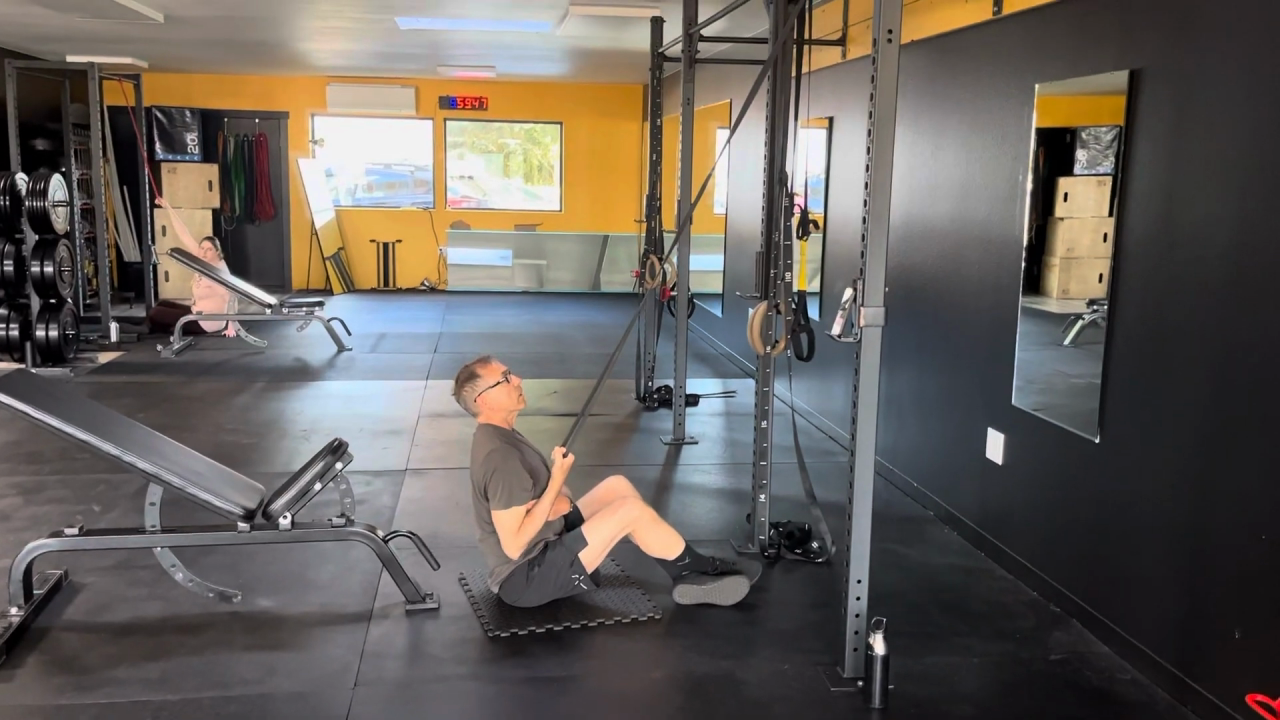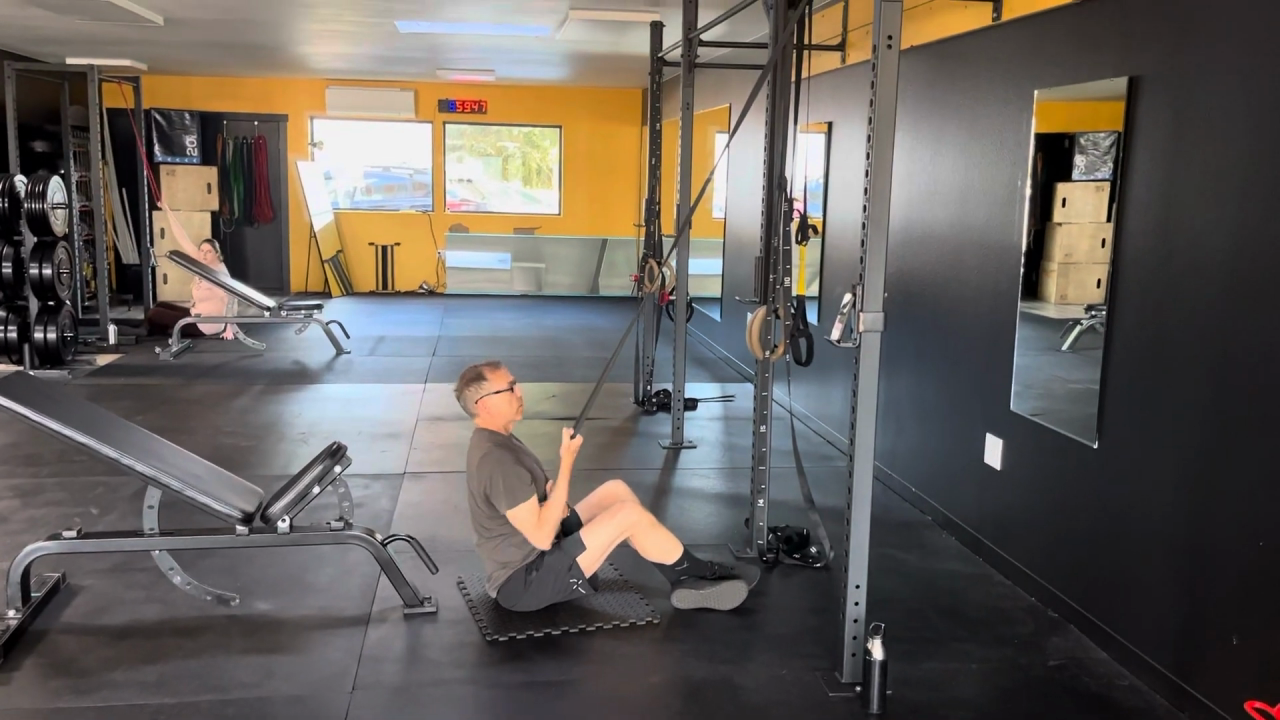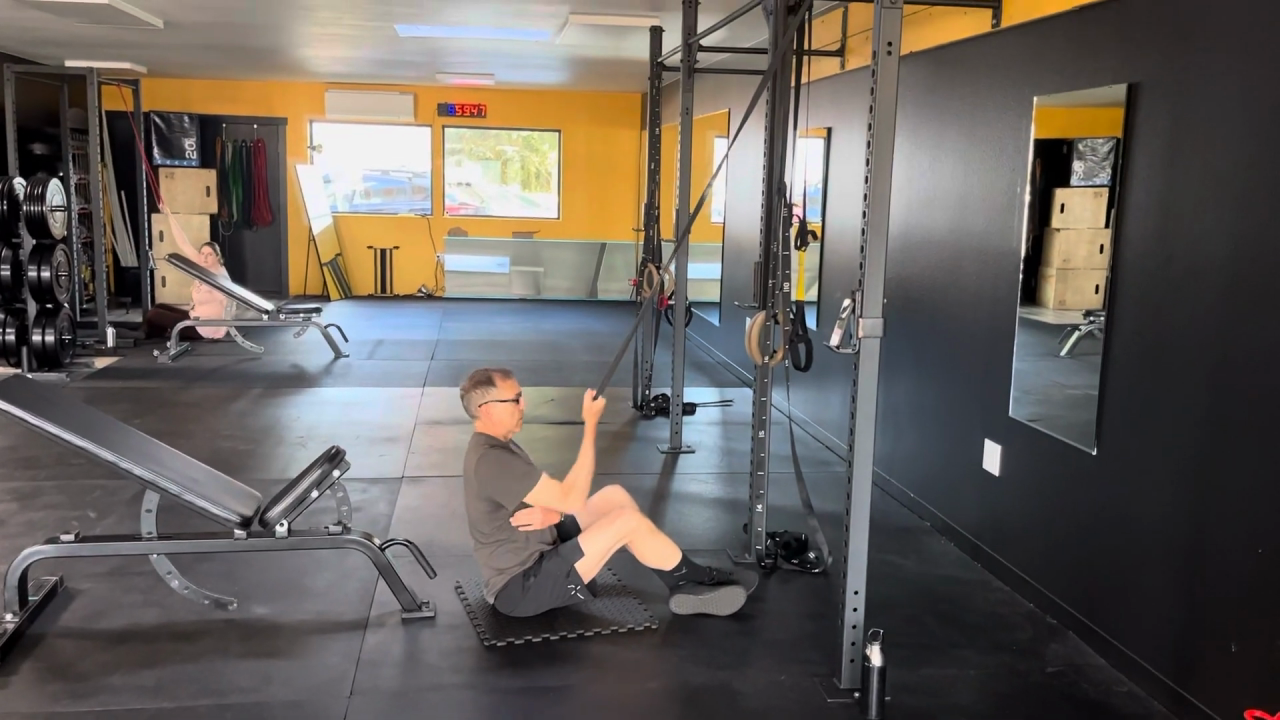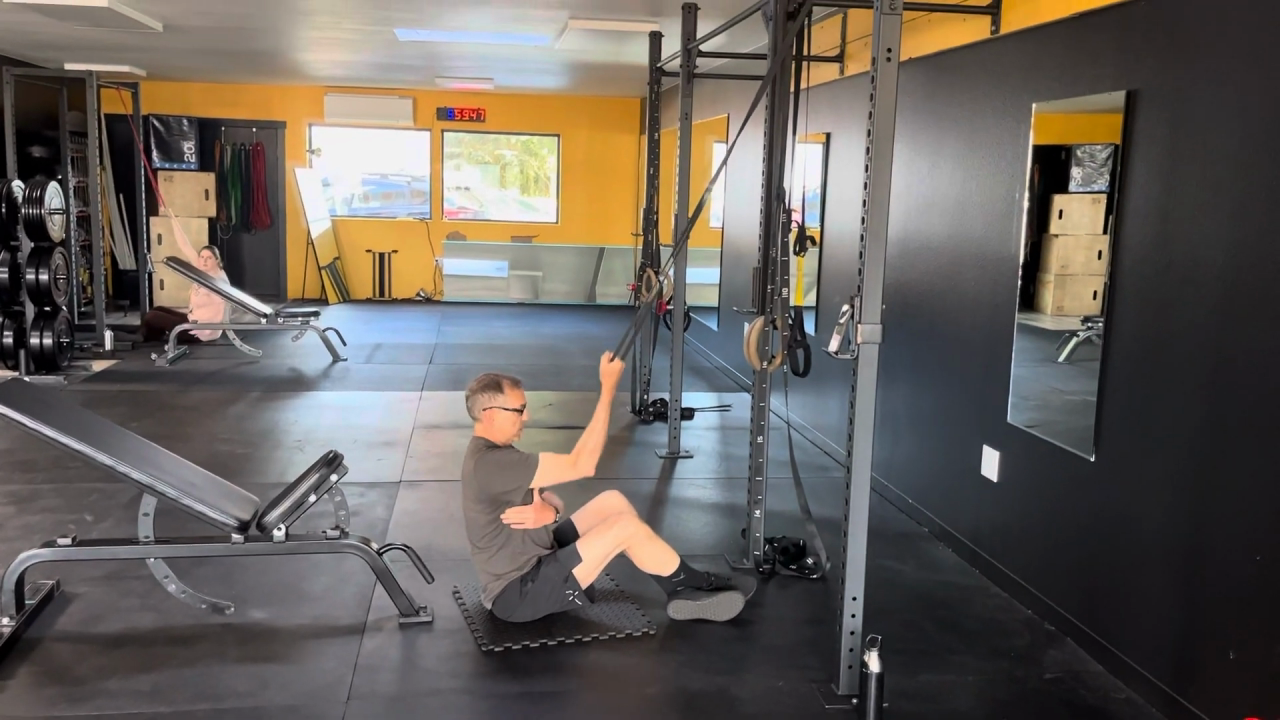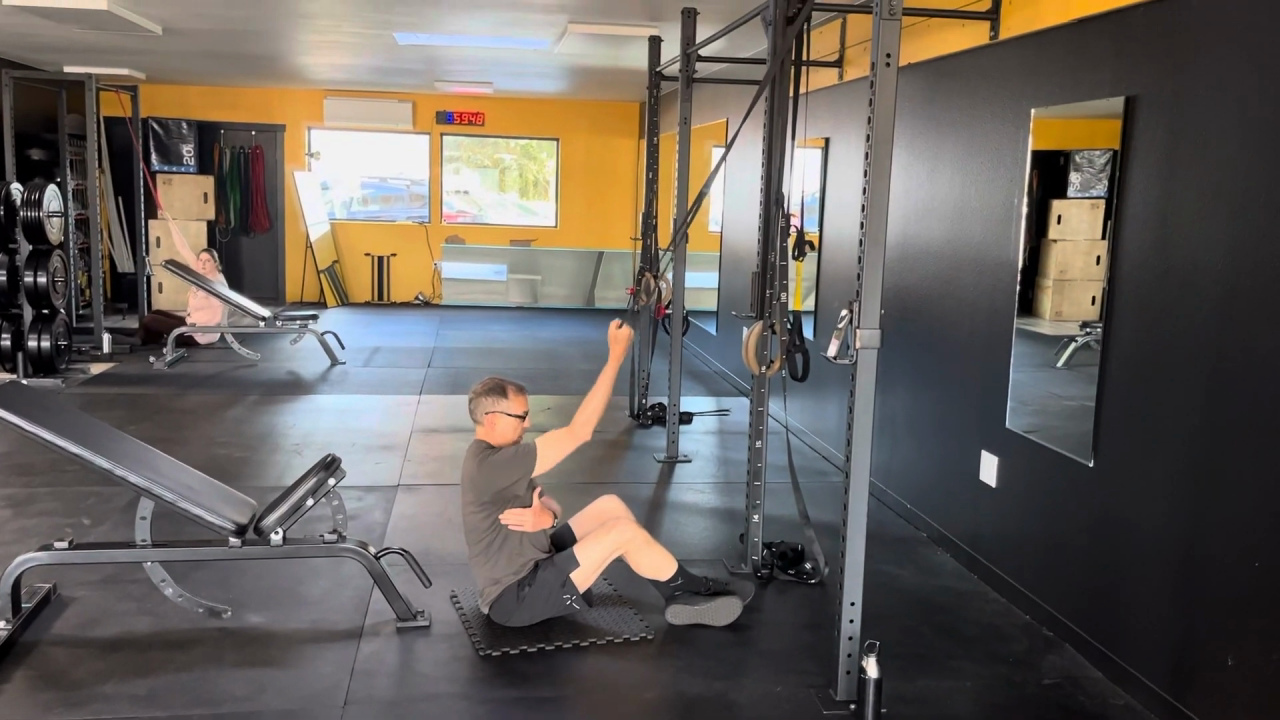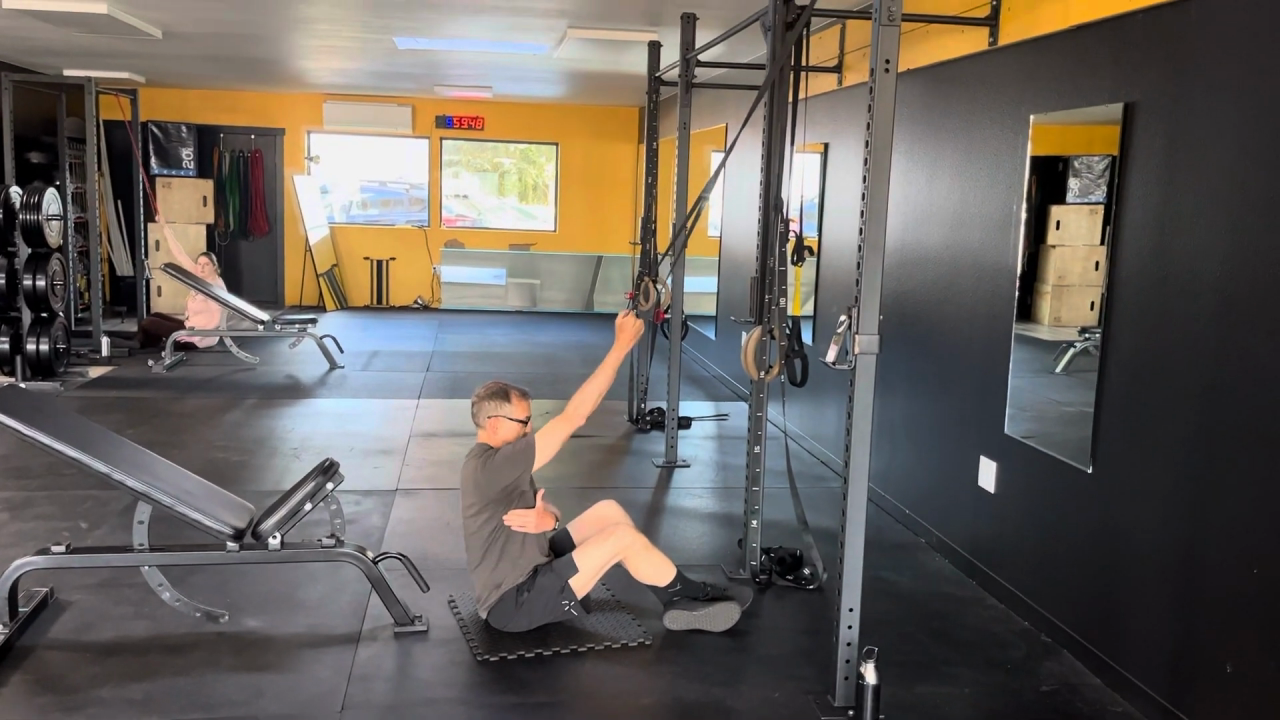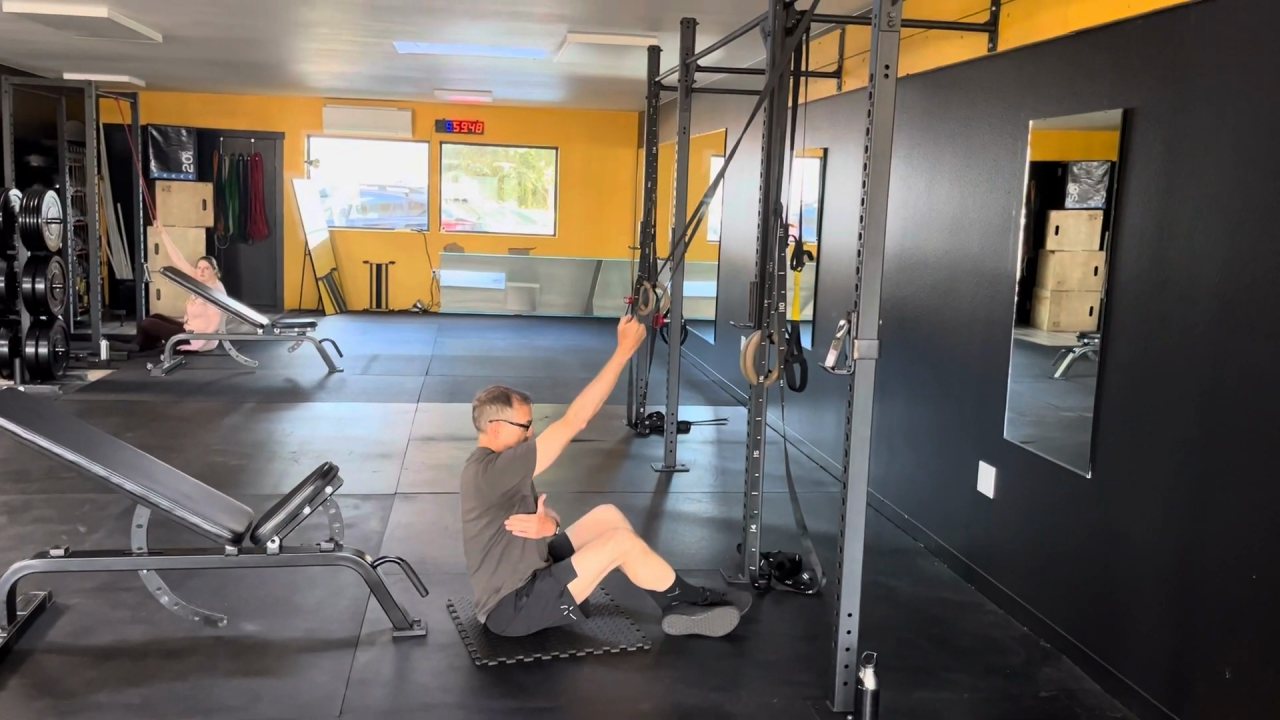
dt=0.2s
person 1, frame 1
left shoulder: (503, 435)
right shoulder: (499, 456)
left elbow: (539, 491)
right elbow: (513, 545)
left wrist: (562, 502)
right wrist: (557, 482)
left hip: (539, 550)
right hip: (525, 579)
left knee: (616, 486)
right knee: (631, 509)
left ankle: (690, 575)
right ankle: (705, 568)
person 1, frame 2
left shoulder: (500, 440)
right shoulder: (495, 459)
left elbow: (540, 495)
right elbow: (542, 537)
left wrist: (558, 507)
right wrist: (567, 462)
left hip: (531, 559)
right hip: (523, 583)
left knee: (615, 491)
right knee: (629, 514)
left ankle: (689, 580)
right ankle: (703, 573)
person 1, frame 3
left shoulder: (497, 446)
right shoulder: (492, 461)
left elbow: (552, 496)
right elbow: (574, 500)
left wrist: (551, 511)
right wrist: (590, 423)
left hip: (532, 558)
right hip: (521, 588)
left knee: (614, 496)
right knee: (628, 520)
left ankle: (687, 585)
right ankle: (701, 579)
person 1, frame 4
left shoulder: (494, 451)
right shoulder: (491, 464)
left elbow: (549, 498)
right elbow: (582, 466)
left wrist: (549, 513)
right wrist: (608, 388)
left hip: (532, 561)
right hip: (518, 593)
left knee: (612, 501)
right knee: (627, 526)
left ankle: (686, 590)
right ankle: (699, 584)
person 1, frame 5
left shoulder: (494, 456)
right shoulder: (492, 465)
left elbow: (550, 504)
right elbow: (578, 433)
left wrist: (547, 517)
right wrist: (616, 356)
left hip: (529, 568)
right hip: (516, 598)
left knee: (610, 506)
right knee: (623, 531)
left ankle: (684, 594)
right ankle: (697, 588)
person 1, frame 6
left shoulder: (493, 460)
right shoulder: (494, 465)
left elbow: (549, 510)
right elbow: (574, 417)
left wrist: (548, 520)
right wrist: (622, 344)
left hip: (527, 574)
right hip: (514, 604)
left knee: (608, 511)
right knee: (622, 536)
left ankle: (683, 599)
right ankle: (696, 595)
person 1, frame 7
left shoulder: (493, 465)
right shoulder: (495, 470)
left elbow: (544, 513)
right elbow: (574, 421)
left wrist: (548, 525)
right wrist: (624, 350)
left hip: (524, 579)
right hip: (512, 608)
left knee: (606, 516)
right knee: (621, 541)
left ankle: (680, 604)
right ankle: (693, 599)
